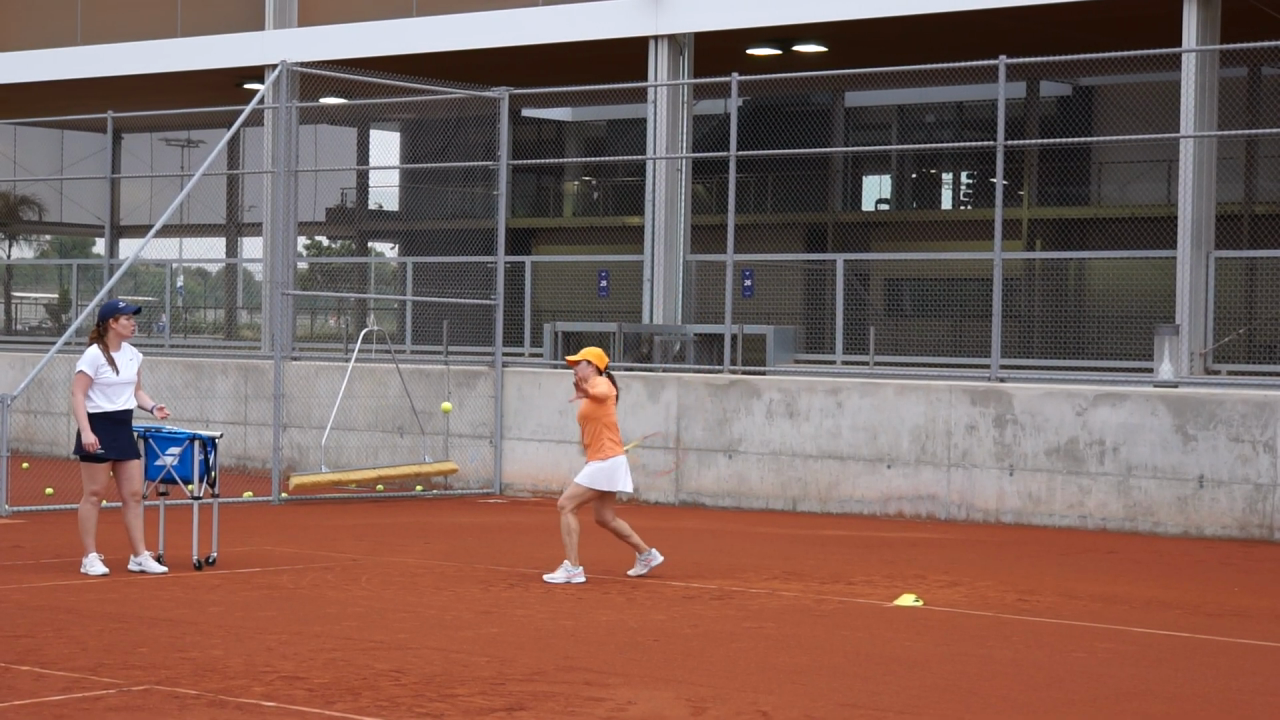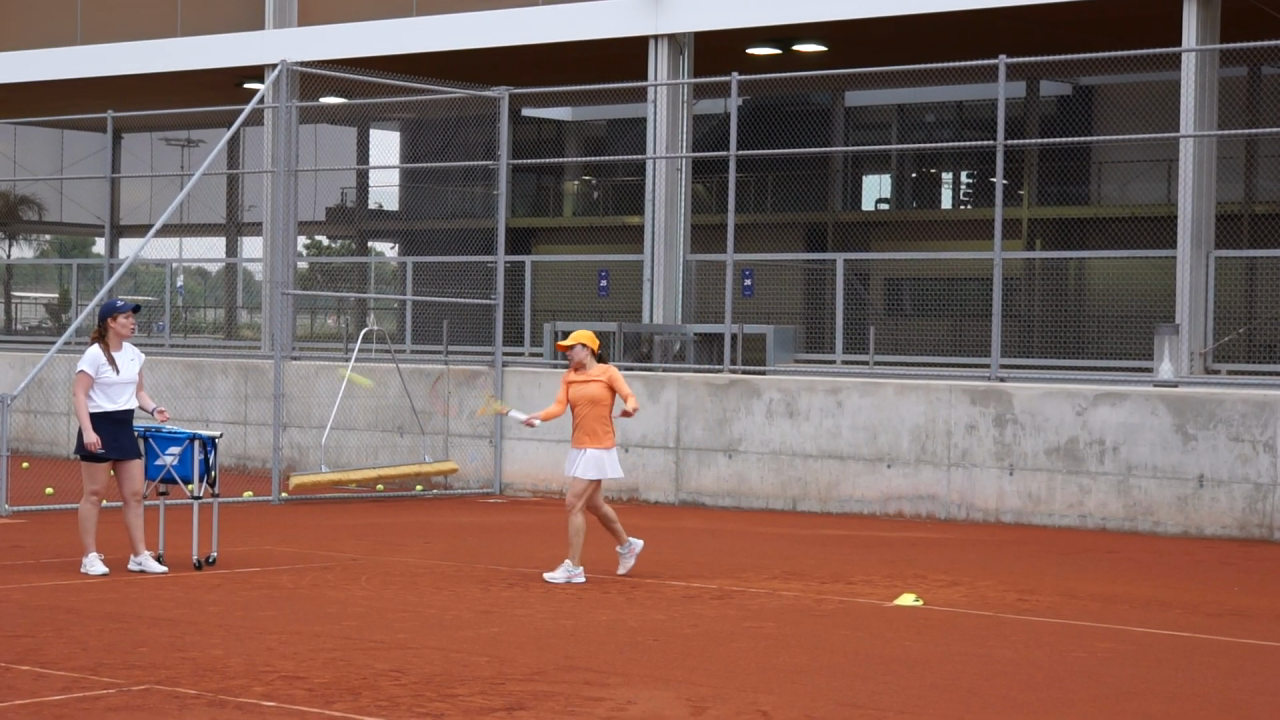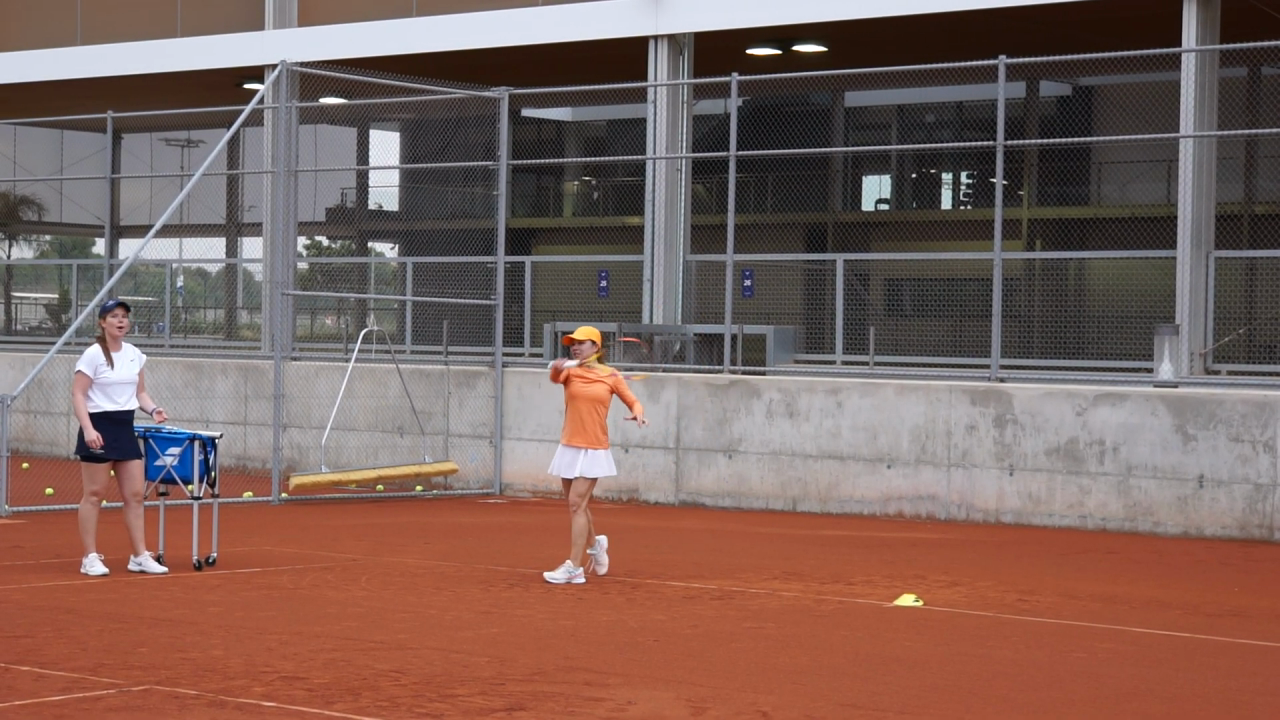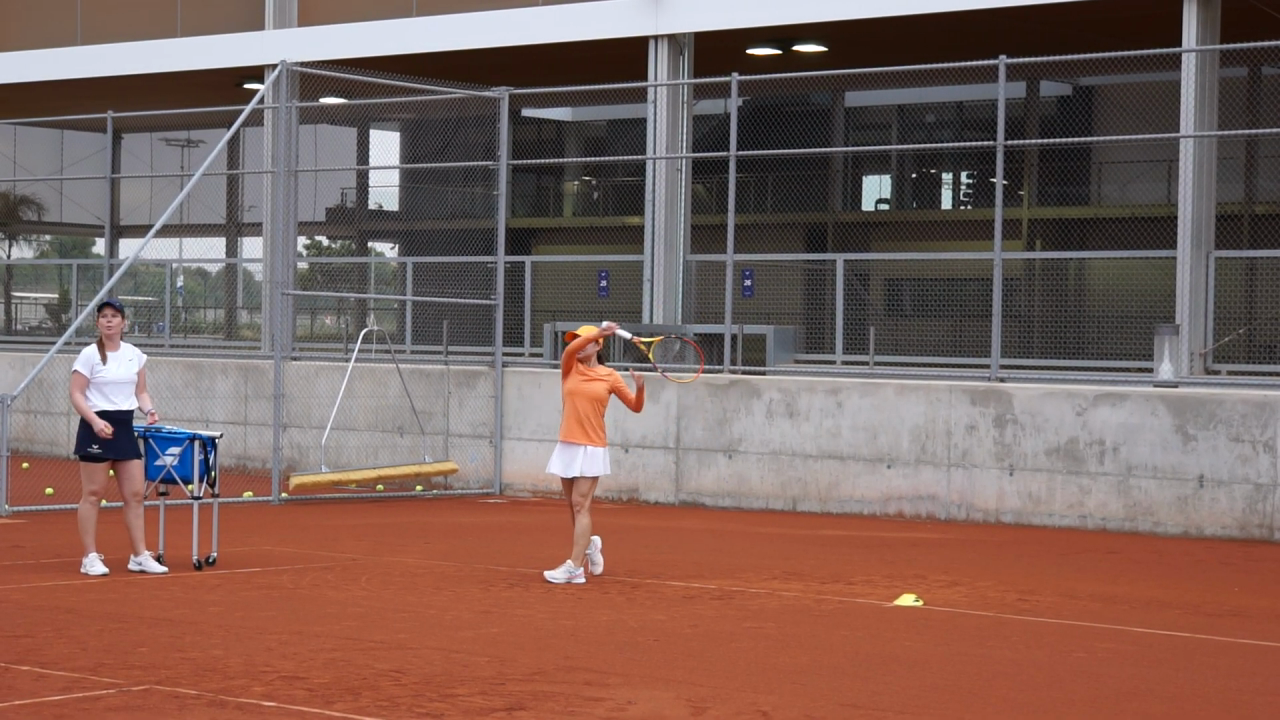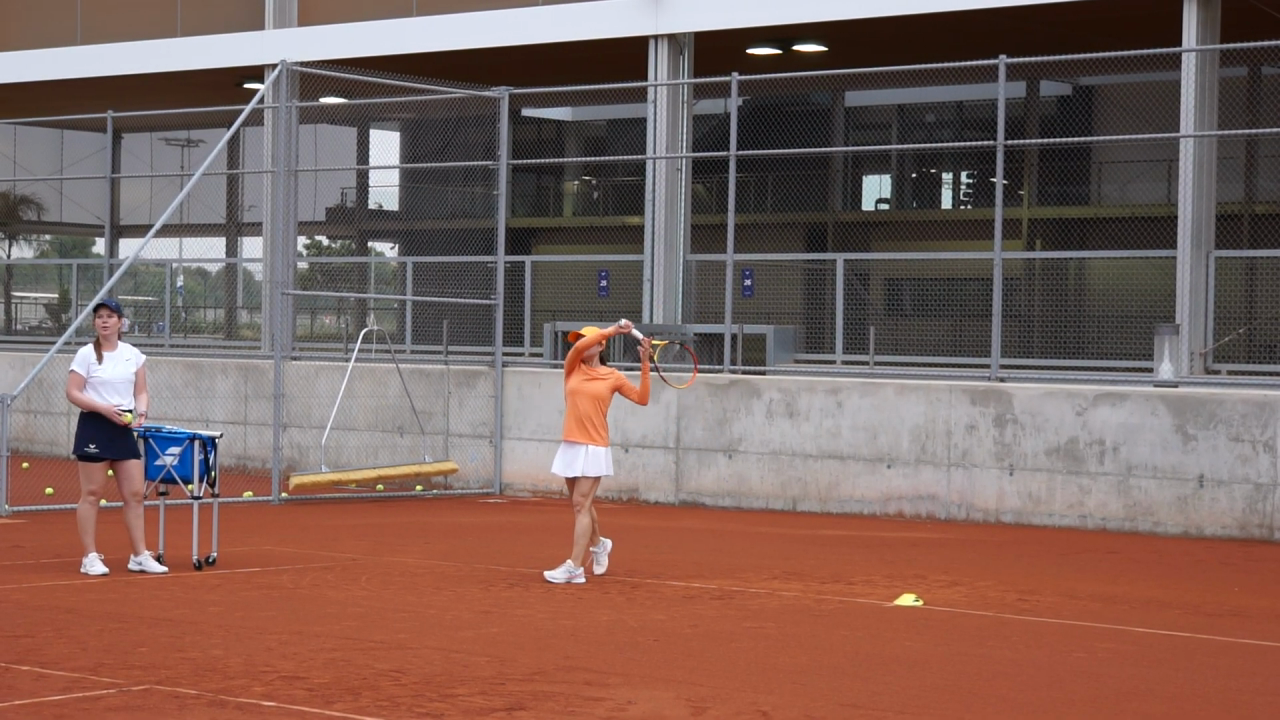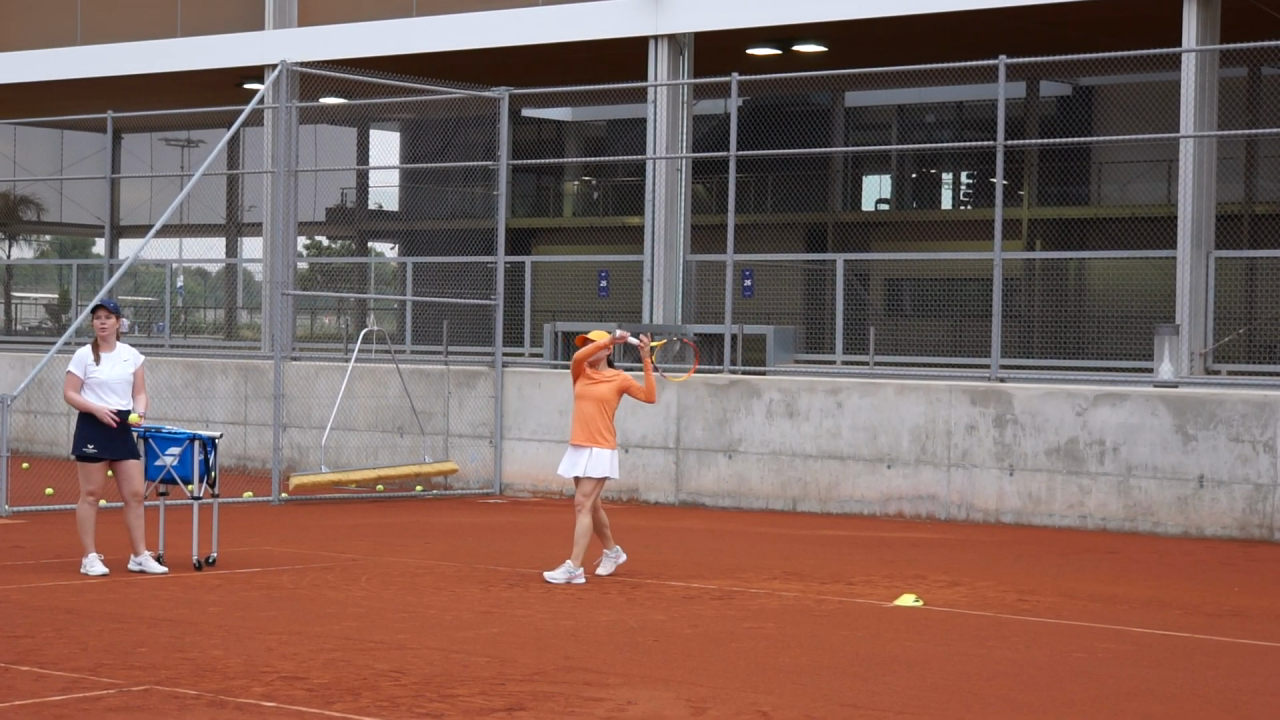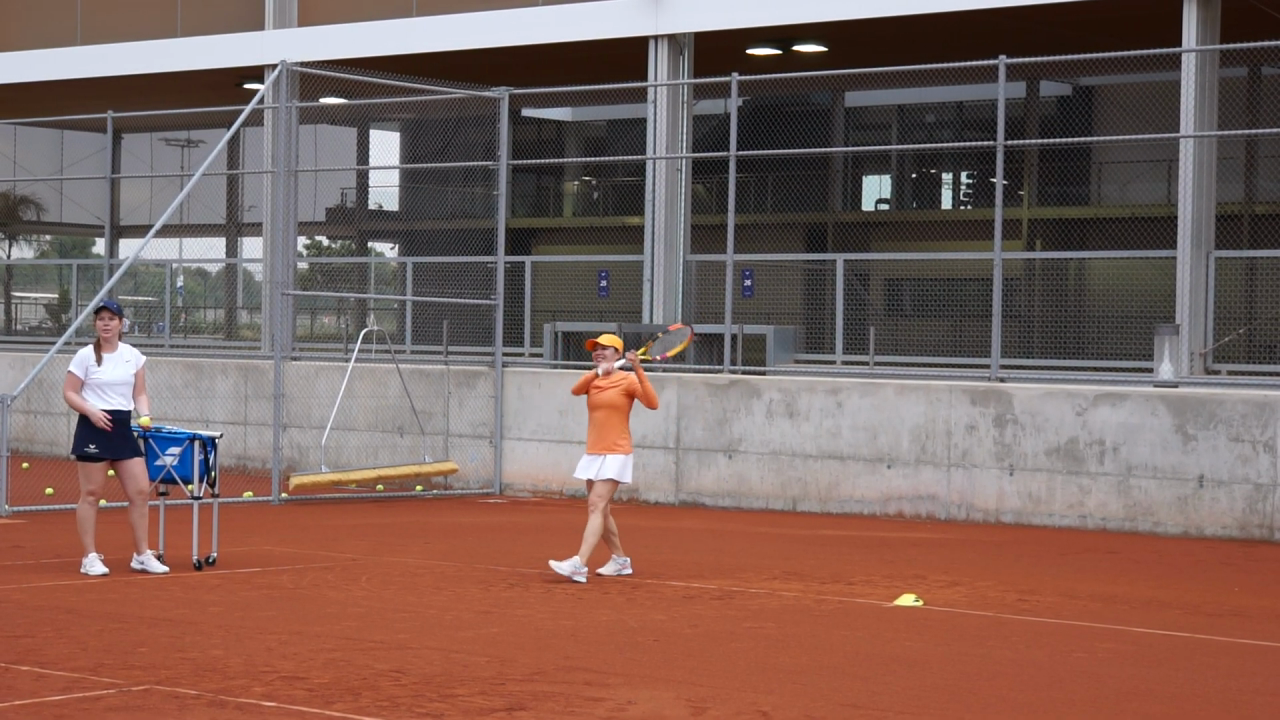
dt=0.2s
person 1, frame 1
left shoulder: (132, 354)
right shoulder: (93, 355)
right elbow: (77, 395)
left wrist: (152, 406)
right wrist: (85, 431)
left hip: (123, 429)
right hip: (98, 428)
left knee: (134, 495)
right knee: (94, 495)
left ankle: (140, 556)
right ankle: (90, 557)
person 1, frame 2
left shoulder: (134, 354)
right shoulder: (94, 354)
right elbow: (79, 395)
left wrist: (153, 408)
right wrist: (87, 430)
left hip: (125, 429)
right hip: (99, 428)
left knee: (135, 494)
right knee: (94, 494)
left ankle: (140, 556)
right ankle: (90, 557)
person 1, frame 3
left shoulder: (135, 354)
right shoulder: (93, 354)
right elbow: (78, 394)
left wrist: (153, 409)
right wrist: (88, 429)
left hip: (125, 429)
right hip: (99, 429)
left knee: (135, 495)
right knee: (94, 494)
left ankle: (139, 556)
right ankle: (90, 557)
person 1, frame 4
left shoulder: (135, 354)
right shoulder: (90, 354)
left elbow: (141, 392)
right elbow: (75, 394)
left wrist: (149, 410)
right wrist: (94, 421)
left hip: (125, 429)
right hip: (98, 428)
left knee: (135, 494)
right knee: (93, 494)
left ankle: (140, 556)
right ankle: (90, 557)
person 1, frame 5
left shoulder: (134, 355)
right shoulder: (86, 354)
left elbow: (141, 392)
right elbow: (72, 392)
left wrist: (141, 412)
right wrist: (103, 408)
left hip: (124, 430)
right hip: (94, 428)
left knee: (135, 494)
right knee: (92, 494)
left ankle: (140, 556)
right ankle: (90, 557)
person 1, frame 6
left shoulder: (132, 355)
right shoulder: (83, 355)
left elbow: (139, 393)
right elbow: (69, 393)
left wrist: (139, 413)
right wrist: (96, 408)
left hip: (122, 429)
right hip: (92, 428)
left knee: (136, 494)
right knee: (91, 494)
left ankle: (140, 556)
right ankle: (90, 558)
person 1, frame 7
left shoulder: (134, 356)
right shoulder: (85, 355)
left elbow: (139, 394)
right elbow: (69, 393)
left wrist: (145, 415)
right wrist: (91, 411)
left hip: (122, 429)
right hip: (93, 429)
left knee: (140, 491)
right knee: (91, 494)
left ankle: (142, 555)
right ankle: (90, 557)
person 2, frame 1
left shoulder: (601, 383)
right shoulder: (588, 392)
left elbow: (604, 397)
left wrist: (587, 392)
left hip: (606, 463)
right hip: (599, 463)
left knee: (566, 506)
right knee: (604, 518)
left ankle: (572, 567)
right ankle: (647, 554)
person 2, frame 2
left shoulder: (608, 373)
right shoulder: (568, 378)
left elbow: (629, 396)
right elbow: (559, 408)
left wrist: (629, 408)
right wrist: (537, 417)
left hip: (599, 450)
right hip: (580, 449)
left knee: (573, 503)
right knee: (593, 503)
left ankle: (572, 567)
right ankle: (628, 544)
person 2, frame 3
left shoulder: (611, 376)
right shoulder: (569, 371)
left elbow: (633, 402)
right elbow: (555, 376)
left wrist: (638, 415)
right wrist: (557, 368)
left hip: (593, 450)
right hip: (568, 447)
left knee: (577, 505)
right knee: (576, 505)
left ankle: (574, 568)
right ankle: (594, 543)
person 2, frame 4
left shoulder: (611, 377)
right shoulder: (569, 368)
left elbow: (636, 406)
right elbow: (571, 348)
left wrist: (640, 386)
right wrist: (600, 331)
left hip: (592, 448)
right hip: (567, 446)
left knee: (580, 505)
right knee: (575, 505)
left ankle: (574, 568)
right ankle: (589, 544)
person 2, frame 5
left shoulder: (613, 376)
right shoulder: (572, 368)
left elbow: (643, 399)
right elbow: (577, 347)
left wrist: (645, 364)
right wrist: (613, 330)
left hip: (594, 448)
right hip: (570, 446)
left knee: (580, 505)
right knee: (582, 504)
left ankle: (574, 567)
right ankle: (598, 544)
person 2, frame 6
left shoulder: (620, 378)
right shoulder: (581, 371)
left elbow: (650, 397)
right elbow: (576, 357)
left wrist: (646, 360)
right wrist: (610, 340)
left hip: (601, 450)
right hip: (578, 448)
left knee: (582, 505)
right knee: (591, 505)
left ankle: (573, 568)
right ankle: (613, 552)
person 2, frame 7
left shoulder: (629, 379)
right shoulder: (589, 379)
left elbow: (653, 404)
right elbow: (576, 389)
left wrist: (639, 372)
right wrist: (596, 373)
left hip: (616, 455)
right hip: (593, 454)
left knee: (595, 506)
right knee: (600, 509)
left ankle: (577, 565)
right ankle: (620, 559)
